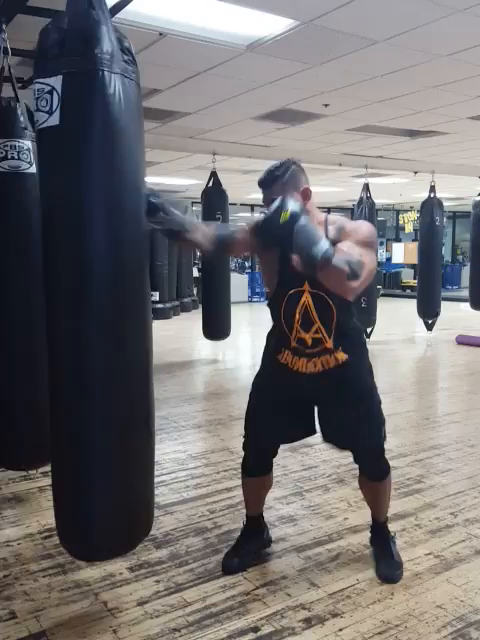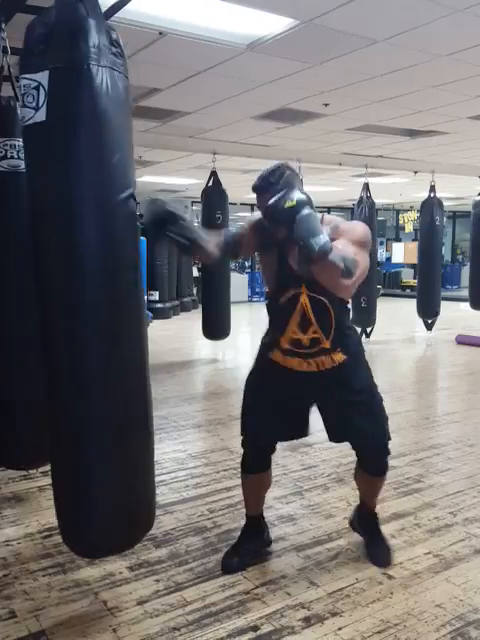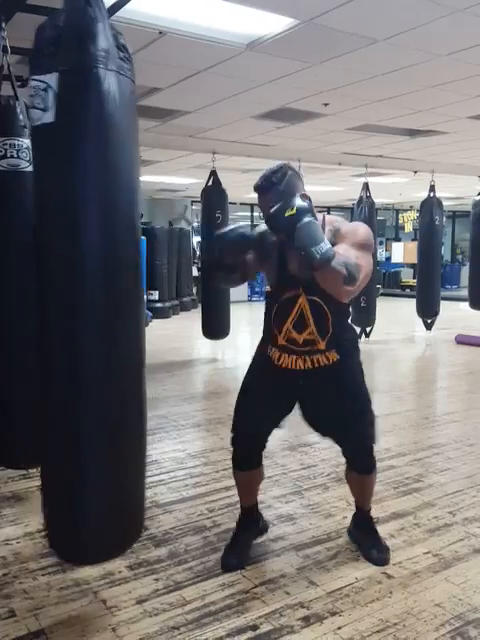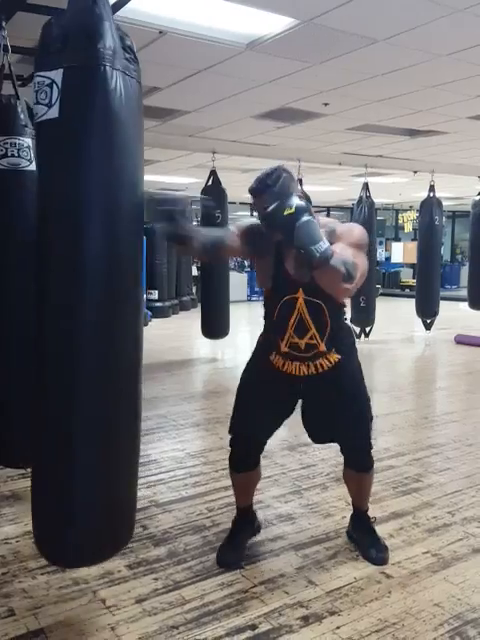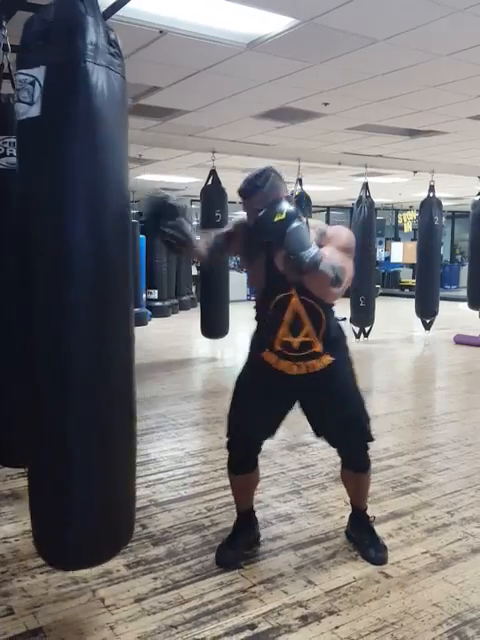
dt=0.1s
person 1, frame 1
left shoulder: (356, 231)
right shoulder: (265, 231)
left elbow: (349, 281)
right elbow: (211, 240)
left wrist: (302, 228)
right wrist: (172, 219)
left hip: (343, 360)
right hip: (281, 357)
left knee: (370, 452)
right knee: (257, 450)
left ankle: (381, 534)
right ankle: (254, 533)
person 1, frame 2
left shoulder: (349, 231)
right shoulder: (265, 231)
left elbow: (341, 282)
right elbow: (217, 247)
left wrist: (304, 225)
left hip: (338, 359)
right hip: (279, 359)
left knee: (373, 448)
right knee: (255, 448)
left ankle: (367, 519)
right ankle: (254, 531)
person 1, frame 3
left shoulder: (352, 234)
right shoulder: (266, 238)
left elbow: (345, 286)
right elbow: (229, 276)
left wrist: (306, 226)
right wrist: (228, 251)
left hip: (336, 358)
right hip: (276, 357)
left knee: (359, 449)
right knee: (246, 443)
left ankle: (362, 523)
right ankle: (249, 524)
person 1, frame 4
left shoulder: (346, 233)
right shoulder: (260, 236)
left elbow: (344, 284)
right elbow: (210, 245)
left wrist: (305, 227)
right wrist: (180, 229)
left hip: (332, 361)
right hip: (274, 359)
left knee: (358, 448)
right knee: (244, 445)
left ankle: (361, 523)
right ankle: (244, 522)
person 1, frame 5
left shoulder: (335, 237)
right shoulder: (246, 234)
left elbow: (329, 288)
right elbow: (202, 250)
left wrist: (294, 230)
left hip: (324, 360)
right hip: (265, 359)
left knee: (353, 446)
right knee: (242, 447)
left ankle: (360, 522)
right ankle: (246, 527)
